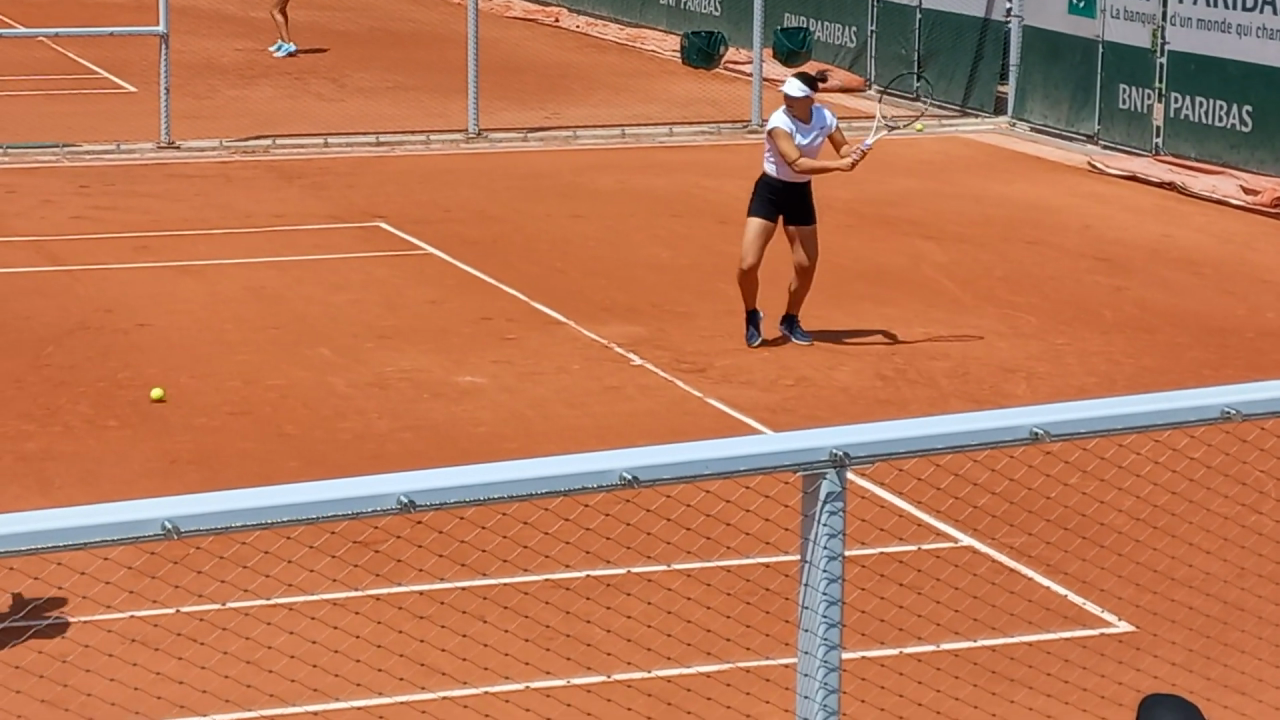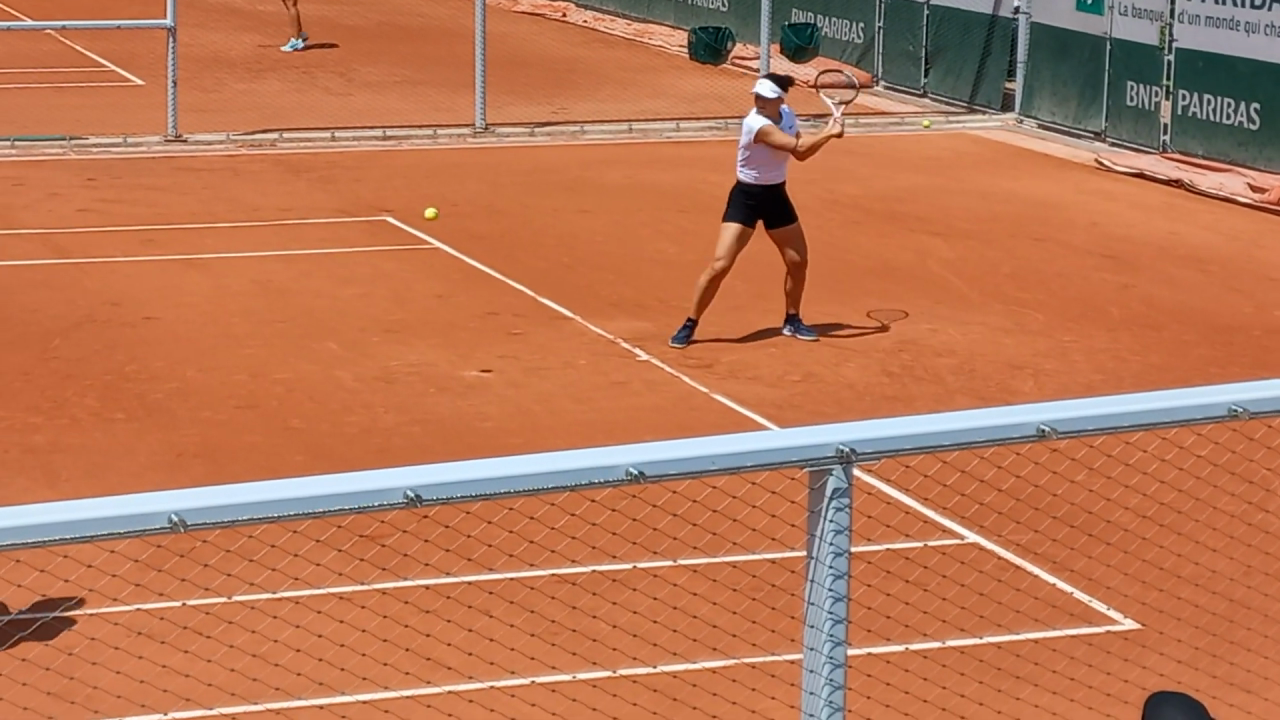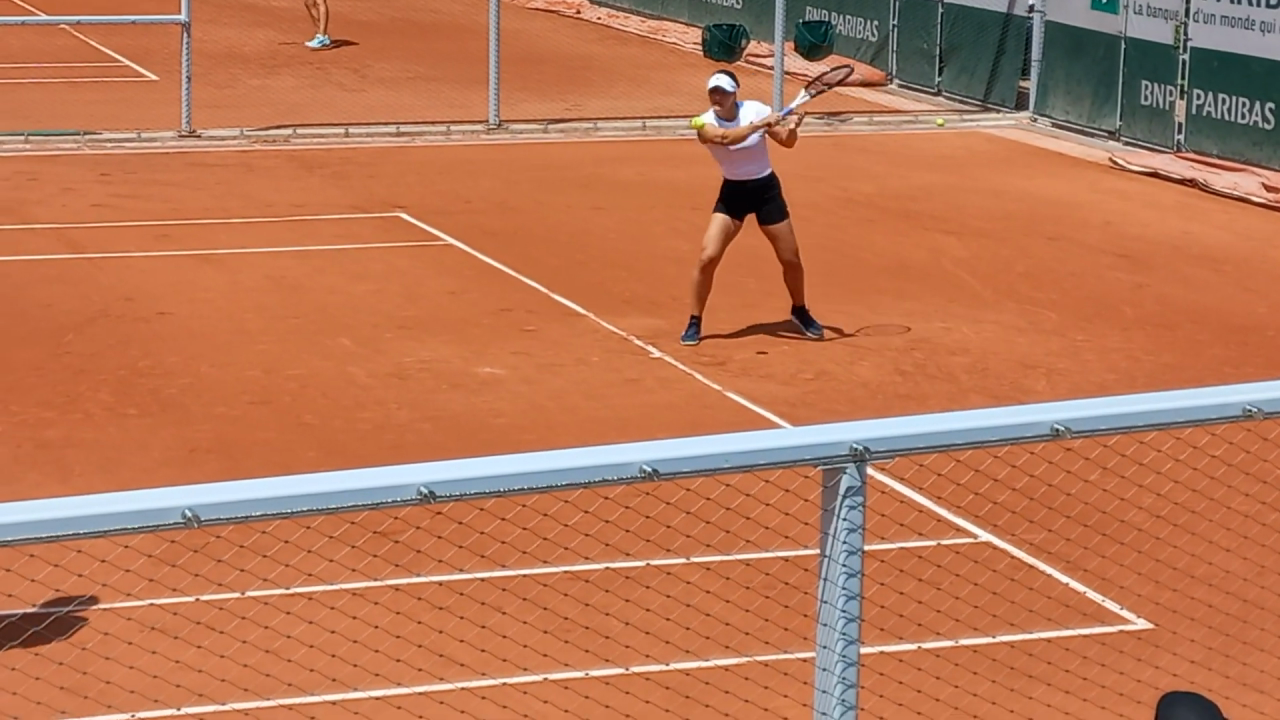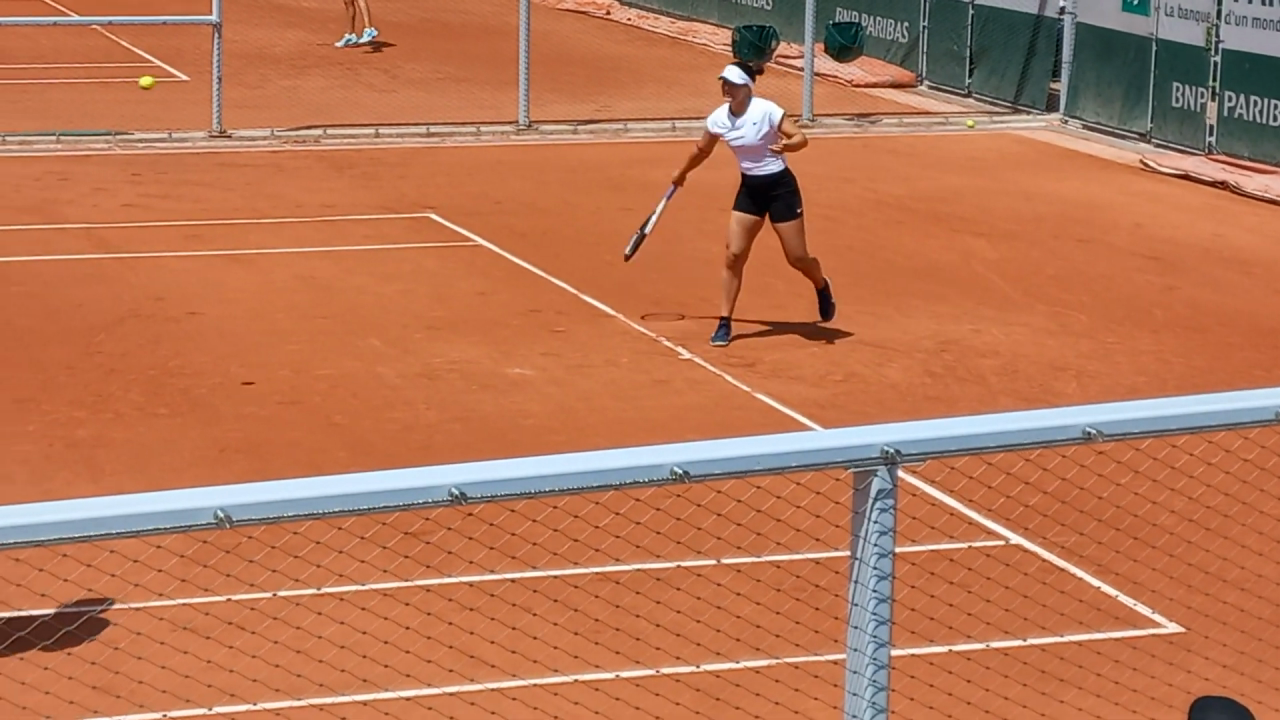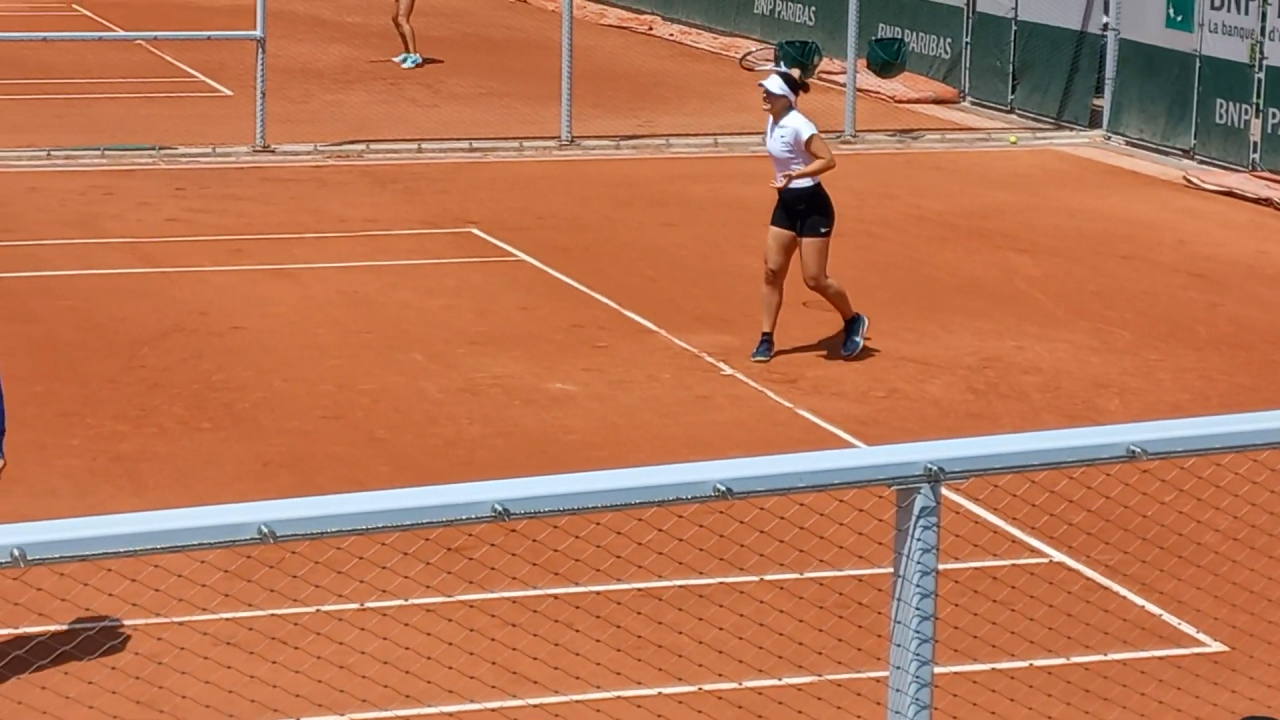
dt=0.2s
person 1, frame 1
left shoulder: (824, 117)
right shoulder: (779, 122)
left elbow: (843, 148)
right elbow: (796, 163)
left wrist: (854, 154)
right wrist: (838, 166)
left hip: (800, 194)
right hip: (770, 192)
left knee: (805, 265)
right knee: (748, 264)
left ankle: (790, 320)
right ankle: (752, 316)
person 1, frame 2
left shoulder: (788, 116)
right shoulder: (757, 123)
left elbow: (801, 154)
right elbow: (797, 145)
left wrist: (827, 133)
right wrist: (828, 133)
left hip: (777, 196)
right hip: (746, 197)
left knee: (798, 261)
right knee: (719, 266)
left ankle: (792, 321)
right ankle: (690, 325)
person 1, frame 3
left shoulder: (756, 111)
right shoulder: (707, 124)
left elbow: (786, 138)
right elbow: (730, 136)
left wrist: (793, 123)
right wrist: (761, 124)
left hip: (767, 191)
right hip: (733, 193)
left knee: (790, 259)
right knee: (707, 258)
left ankle: (800, 312)
right ankle: (695, 322)
person 1, frame 4
left shoulder: (767, 110)
right shoulder: (718, 118)
left elbow: (801, 139)
right elbow: (702, 151)
left wrist: (785, 145)
right wrist: (681, 173)
left hip: (779, 187)
right hip: (750, 188)
left knee: (797, 258)
right knee: (733, 256)
left ankle: (822, 287)
right ankle: (724, 323)
person 1, frame 5
left shoulder: (798, 125)
right shoulder: (774, 118)
left elbow: (828, 161)
right elbow: (793, 84)
left wrist: (795, 174)
right wrist: (792, 76)
left hip: (812, 206)
right hip: (787, 203)
left knee: (815, 279)
right knee: (772, 272)
left ankle: (853, 321)
right ankle: (767, 339)
